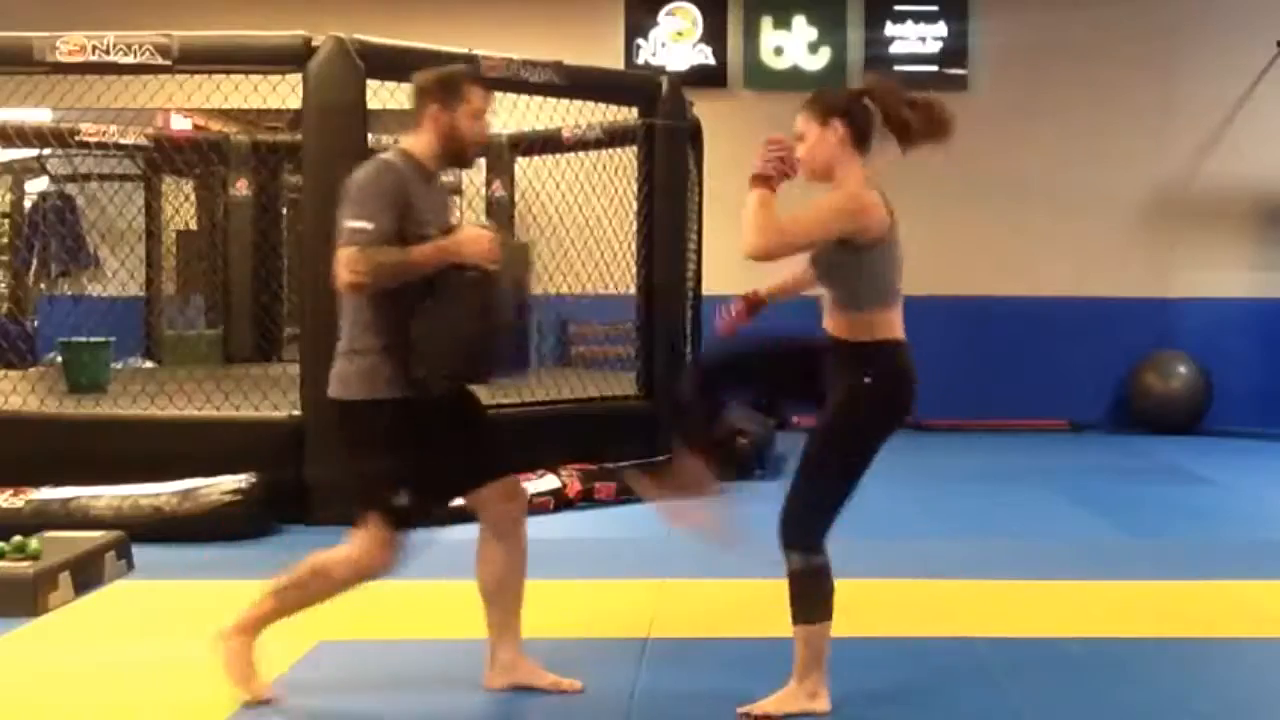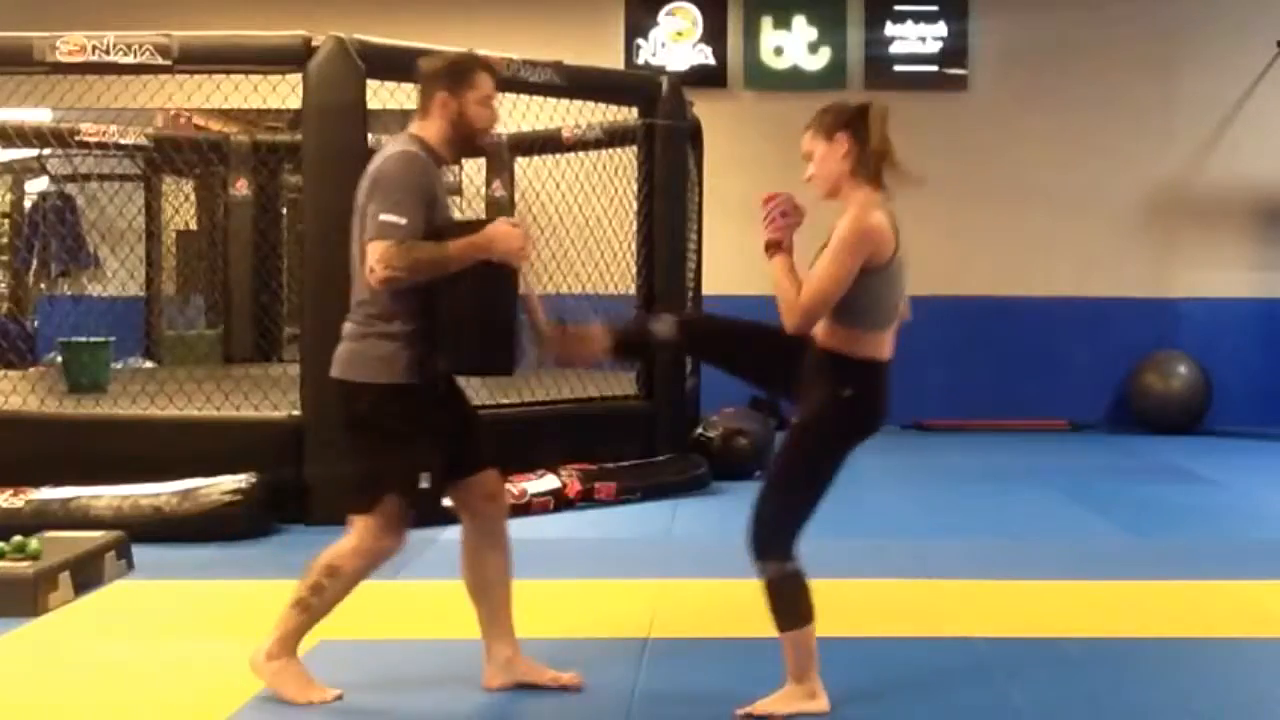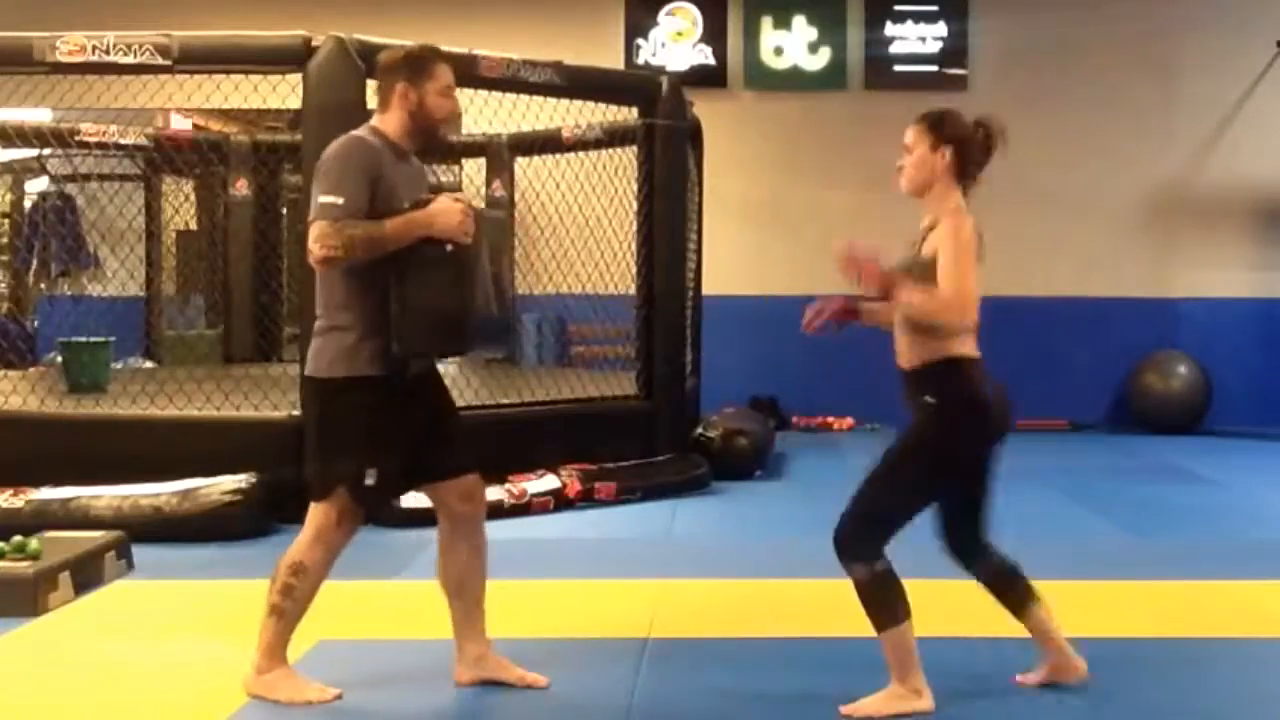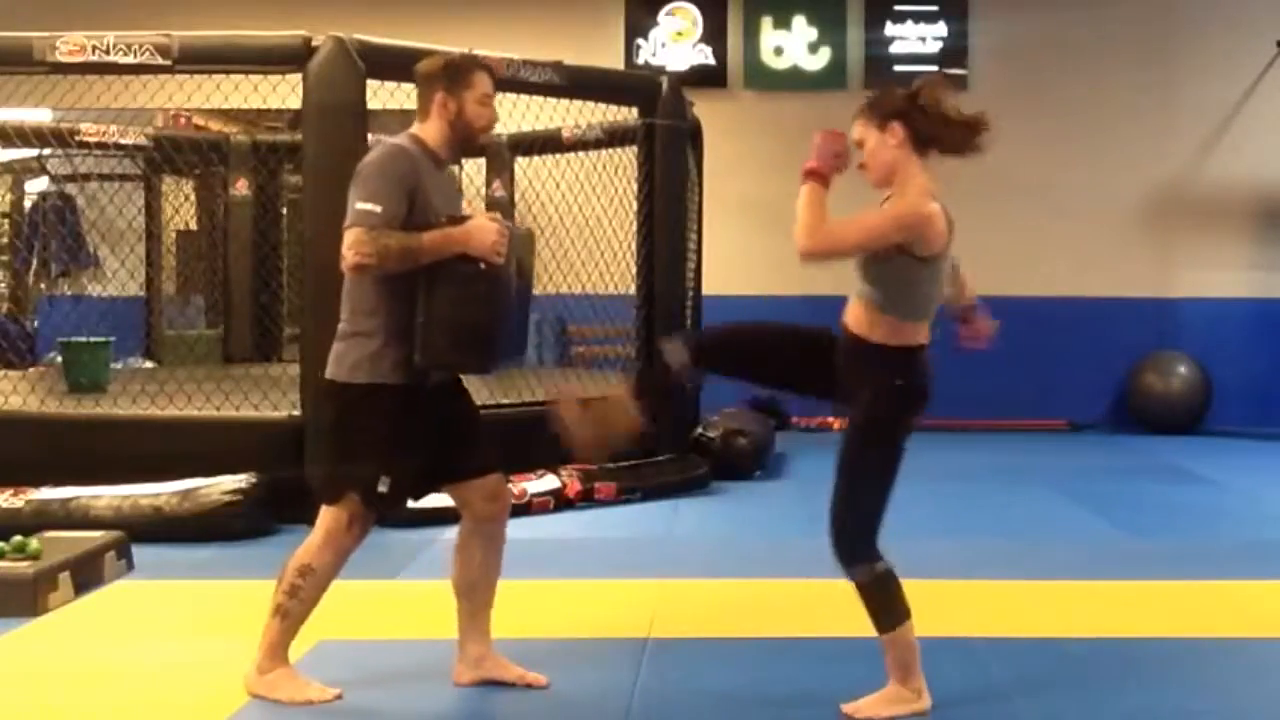
dt=0.3s
person 1, frame 1
left shoulder: (436, 188)
right shoulder: (383, 179)
right elbow: (353, 271)
left wrist: (472, 262)
right wrist: (452, 249)
left hip: (433, 384)
right hip: (376, 392)
left knee: (504, 505)
right knee: (373, 550)
left ankle: (507, 659)
right ankle: (245, 633)
person 1, frame 2
left shoulder: (429, 168)
right shoulder: (403, 167)
right elbow: (385, 268)
left wrist: (488, 257)
right wrist: (482, 245)
left hip: (423, 370)
right hip: (381, 375)
left knee: (486, 500)
right knee: (377, 533)
left ankle: (503, 657)
right ankle: (280, 653)
person 1, frame 3
left shoulder: (409, 165)
right shoulder: (353, 155)
right elbow: (325, 247)
left wrist: (443, 230)
right wrist: (423, 221)
left hip: (407, 367)
right hip: (351, 372)
left knee: (464, 501)
right knee: (331, 523)
left ankle: (473, 654)
right ankle: (267, 666)
person 1, frame 4
left shoulder: (442, 173)
right shoulder: (391, 163)
right elbow: (358, 253)
left wrist: (477, 254)
right wrist: (456, 238)
left hip: (430, 374)
right hip: (373, 378)
left knee: (487, 500)
right knee: (342, 526)
left ankle: (475, 653)
right ankle: (269, 665)
person 2, frame 1
left shoulder: (855, 203)
right shoulder: (842, 197)
left elbow: (759, 244)
left wrist: (764, 179)
right wrist: (761, 297)
left hip: (873, 382)
right hip: (845, 359)
left knee: (801, 527)
right knee: (709, 373)
right ankle: (692, 478)
person 2, frame 2
left shoulder: (864, 223)
right shoulder: (864, 215)
left elbow: (796, 317)
right elbow: (899, 312)
left wrist: (778, 245)
left hip: (848, 394)
right hip: (817, 366)
left knee: (770, 537)
right knee: (688, 330)
right ankle: (587, 343)
person 2, frame 3
left shoulder: (956, 229)
right shoulder: (934, 225)
left elbow: (954, 317)
left wrist: (883, 283)
right wrist: (854, 307)
left hip: (951, 407)
right hip: (954, 401)
left knee: (855, 537)
right knee: (965, 543)
right ankle: (1060, 657)
person 2, frame 4
left shoulder: (917, 214)
right shoulder: (907, 204)
left elbow: (811, 247)
right elbow: (949, 274)
left wrist: (820, 173)
right wrist: (971, 313)
left hip: (889, 382)
right hip: (848, 354)
left knee: (853, 539)
right knee: (710, 344)
right ankle: (609, 419)
